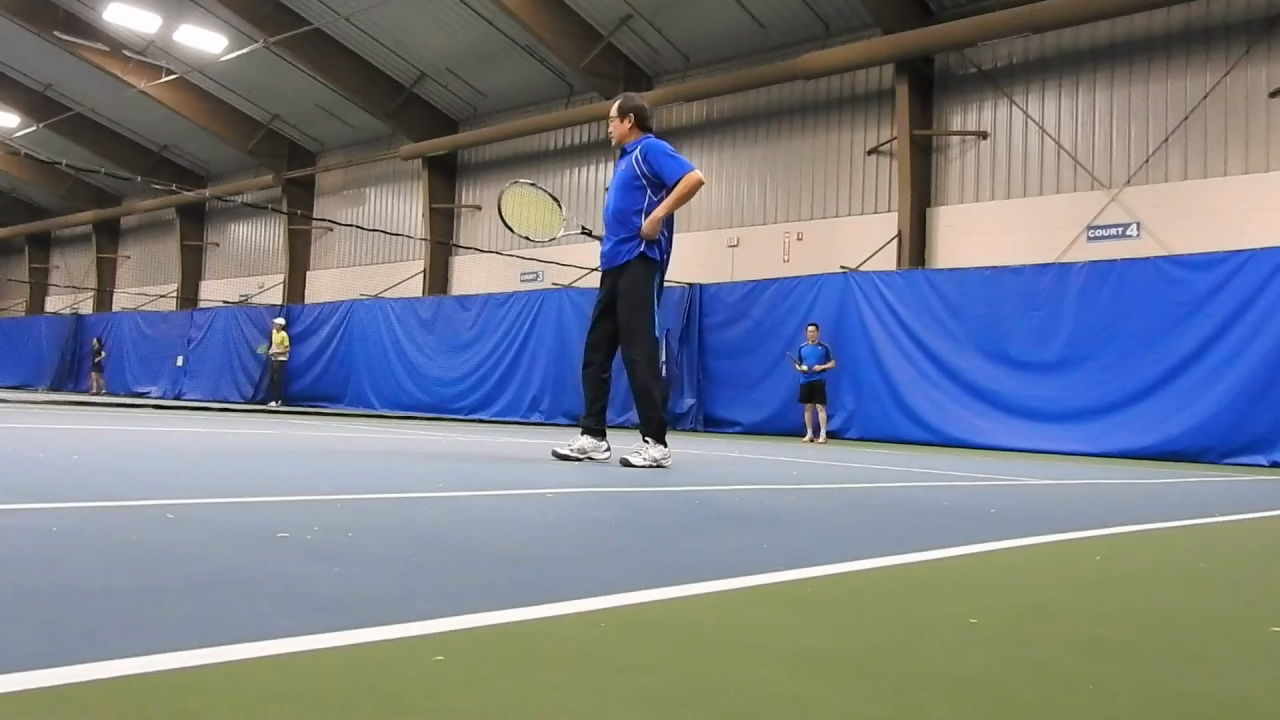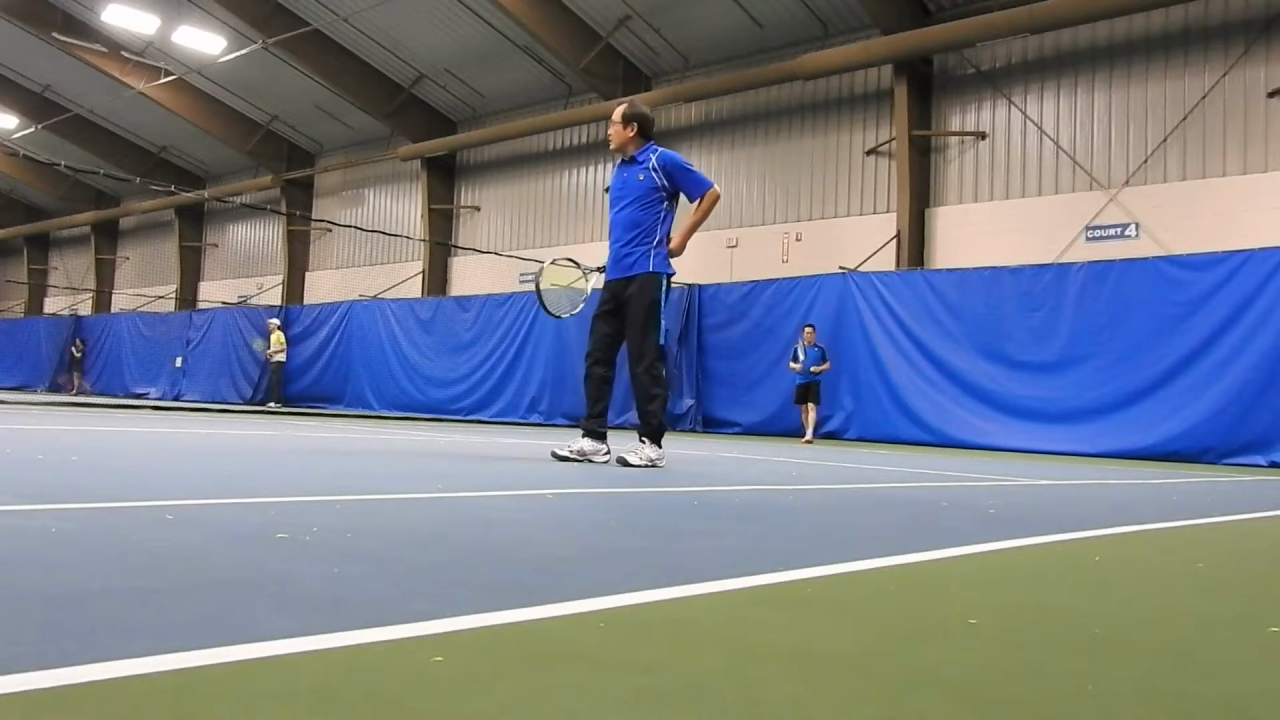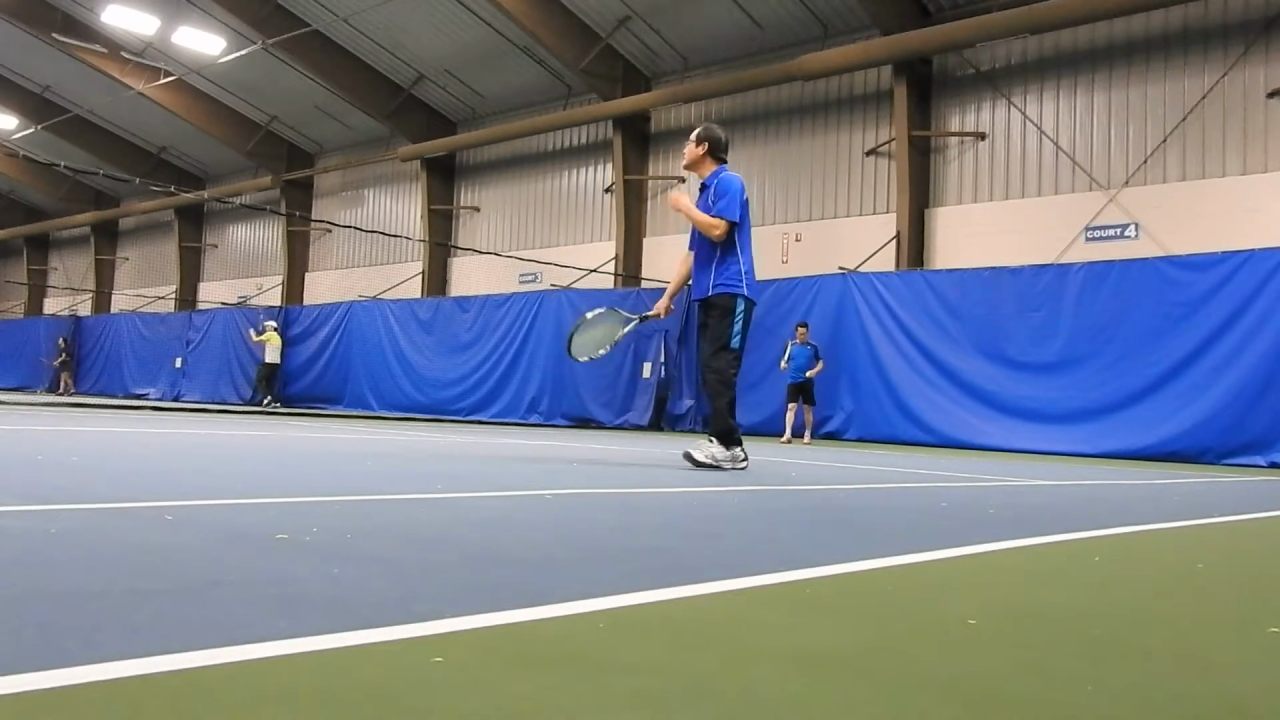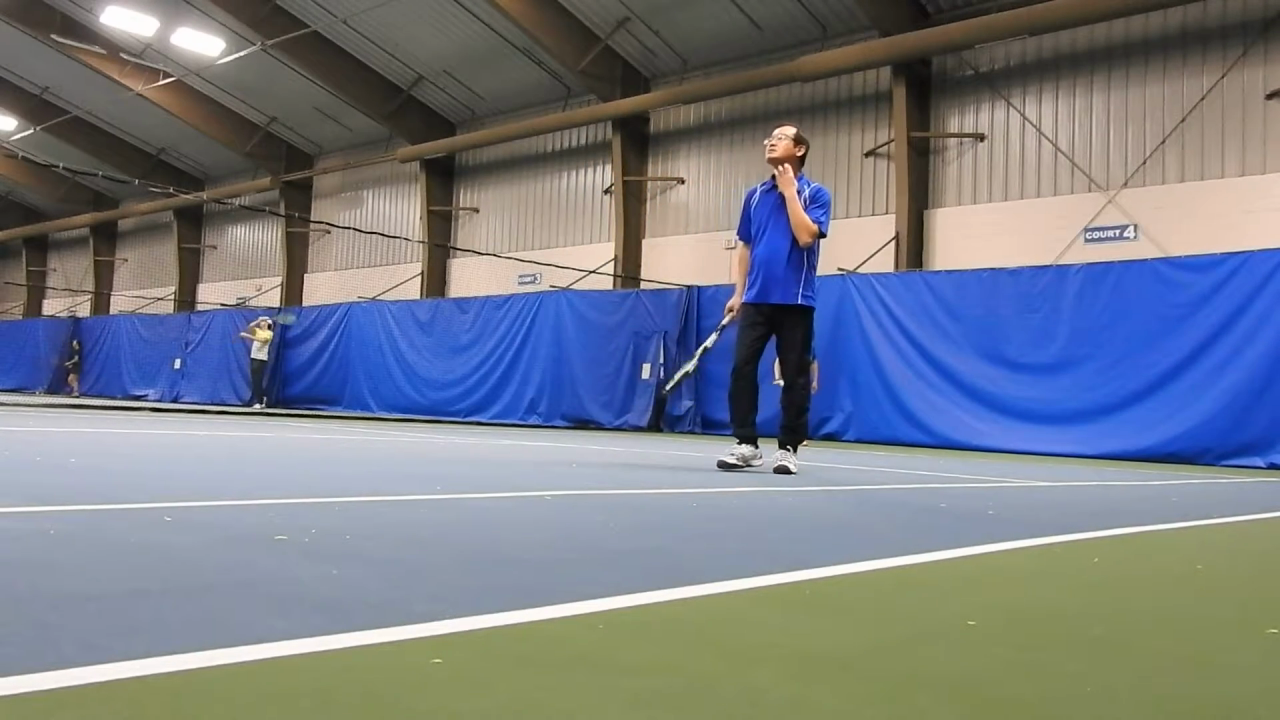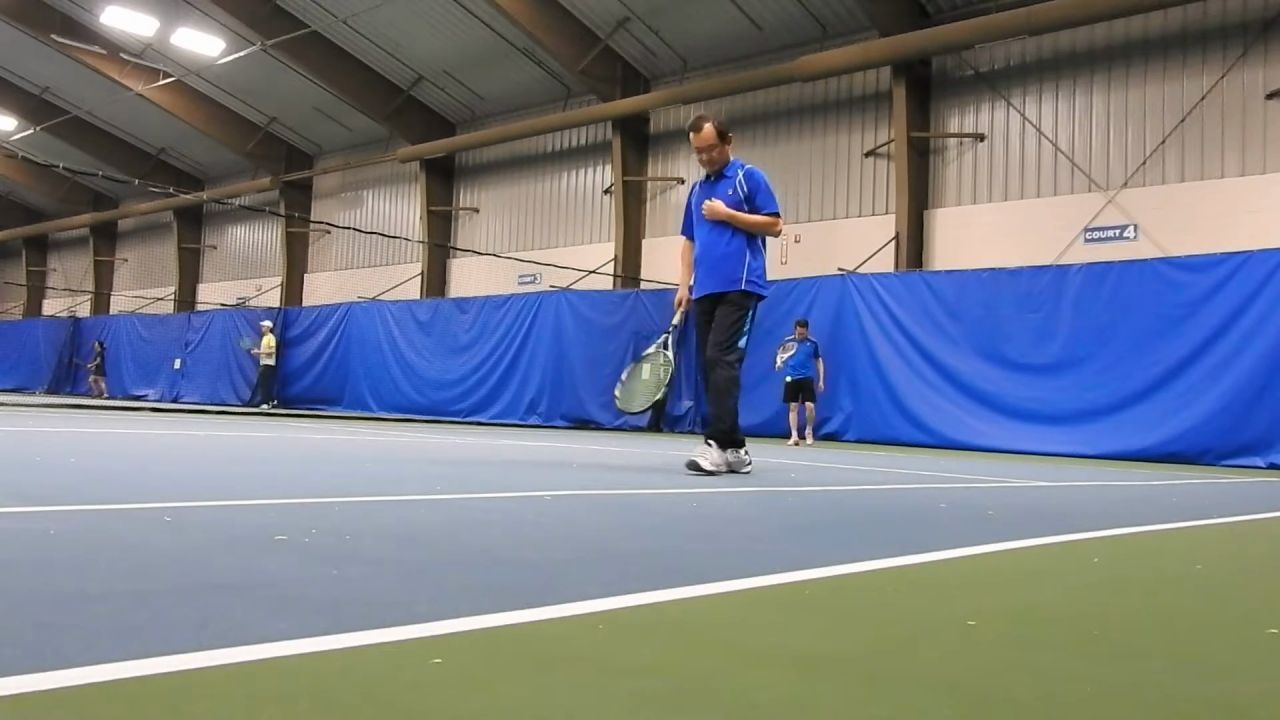
dt=1s
person 1, frame 1
left shoulder: (652, 148)
right shoulder: (626, 159)
left elbow: (694, 179)
left wrist: (658, 216)
right wrist: (606, 236)
left hip: (640, 263)
right hip: (613, 265)
left knee: (640, 352)
right knee: (596, 352)
left ankle: (655, 442)
right ankle: (593, 436)
person 1, frame 2
left shoulder: (664, 161)
right shoulder: (618, 169)
left elbow: (711, 194)
left wrist: (682, 237)
left hip: (648, 274)
right hip: (616, 277)
left knee: (644, 359)
right knee: (598, 357)
left ankle: (651, 443)
right ankle: (593, 438)
person 1, frame 3
left shoulder: (729, 183)
right shoulder: (703, 192)
left elbow: (718, 230)
right elbow: (693, 253)
left wrist: (685, 208)
right wrist: (668, 295)
left hip: (730, 292)
right hip: (706, 294)
left knee: (720, 366)
right knee: (709, 369)
left ankle: (722, 442)
right ankle: (727, 447)
person 1, frame 4
left shoulder: (816, 194)
right shoulder: (755, 195)
left elbow: (806, 237)
left wrist: (790, 192)
right wrist: (739, 292)
left hip: (796, 300)
right hip: (756, 299)
left knee: (794, 377)
right knee: (742, 368)
left ankle: (788, 448)
right ankle: (746, 445)
person 1, frame 5
left shoulder: (750, 178)
right shoulder: (696, 190)
left elbow: (774, 224)
left wrist: (728, 214)
right wrist: (683, 285)
left hip: (740, 287)
right hip: (705, 291)
left knee: (723, 361)
right knee: (712, 367)
left ankle: (717, 443)
right ankle: (735, 449)
